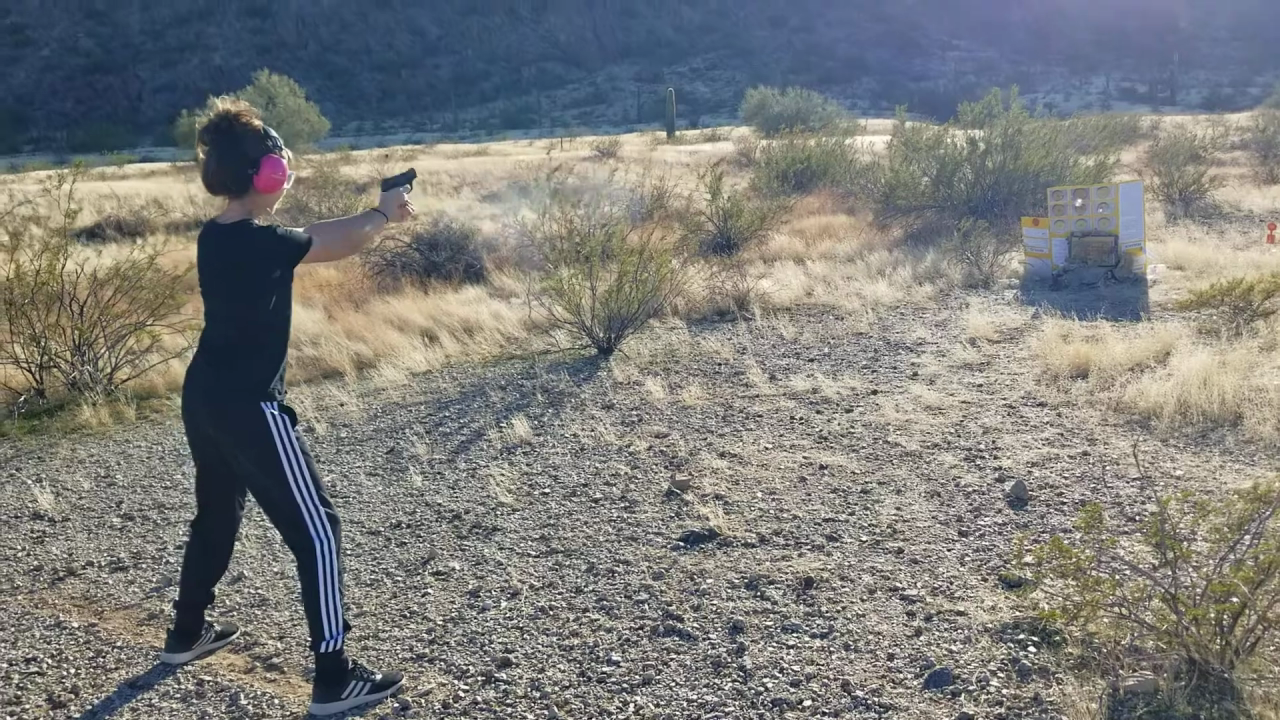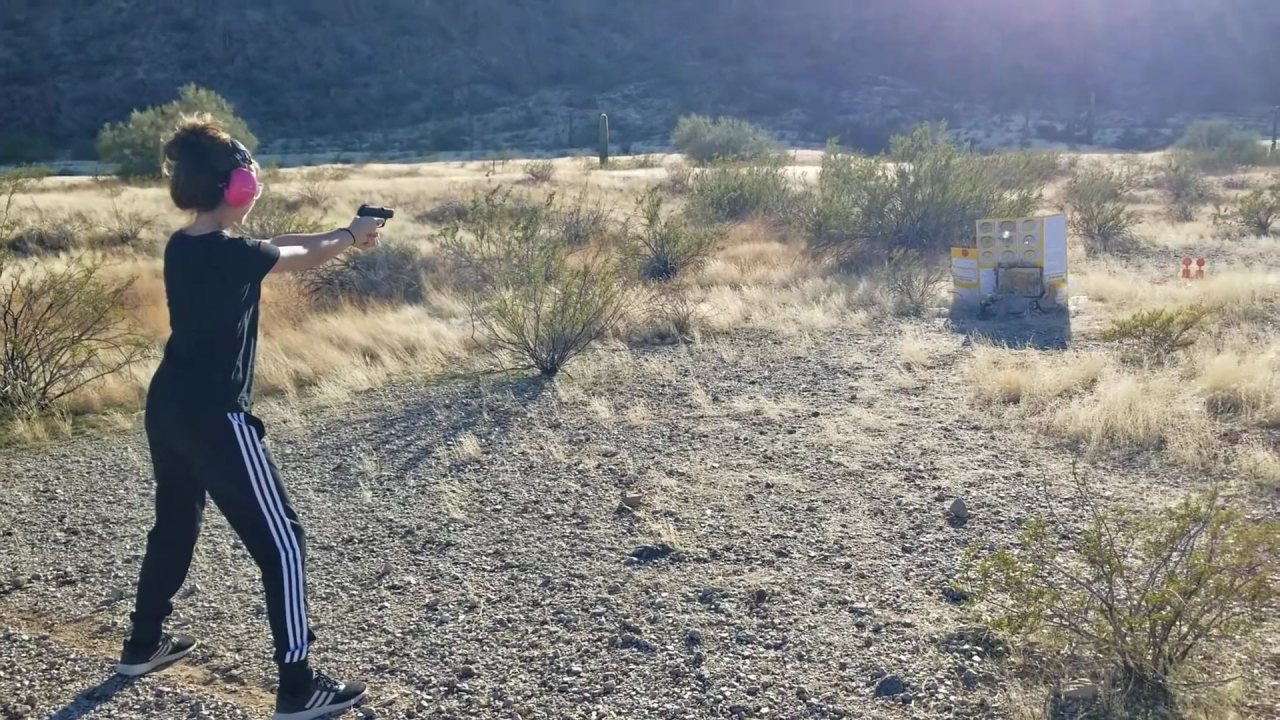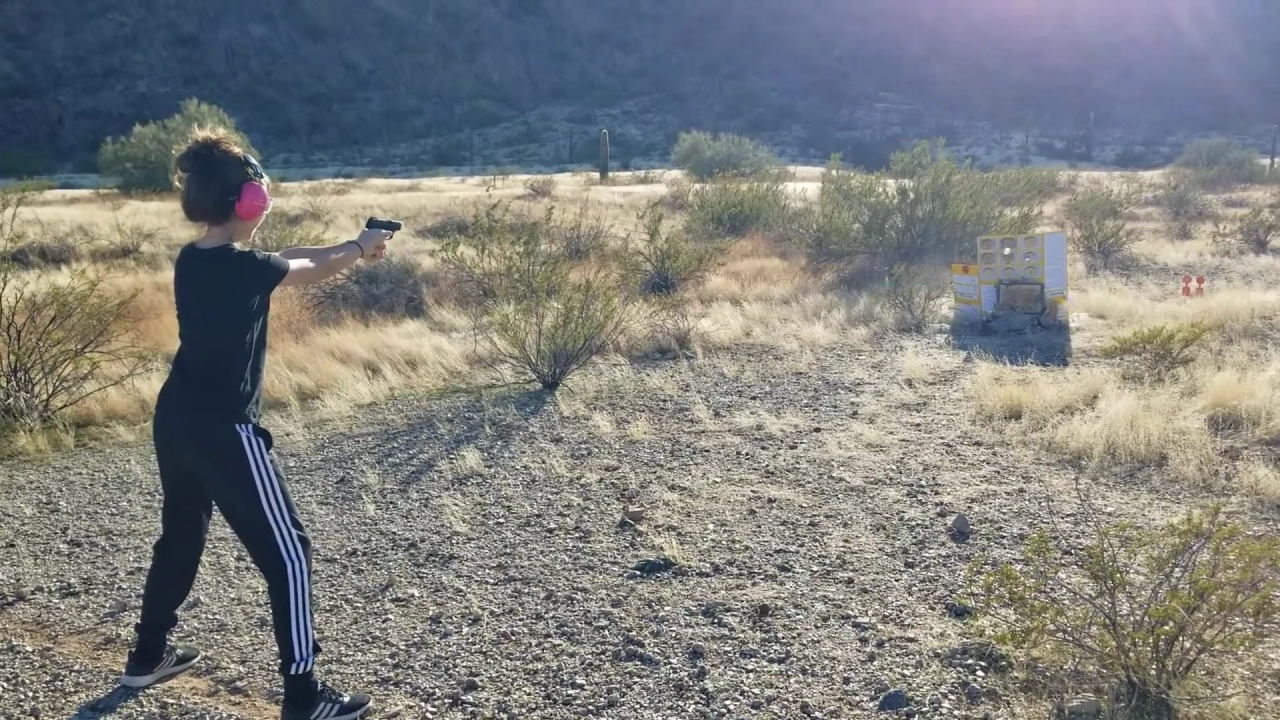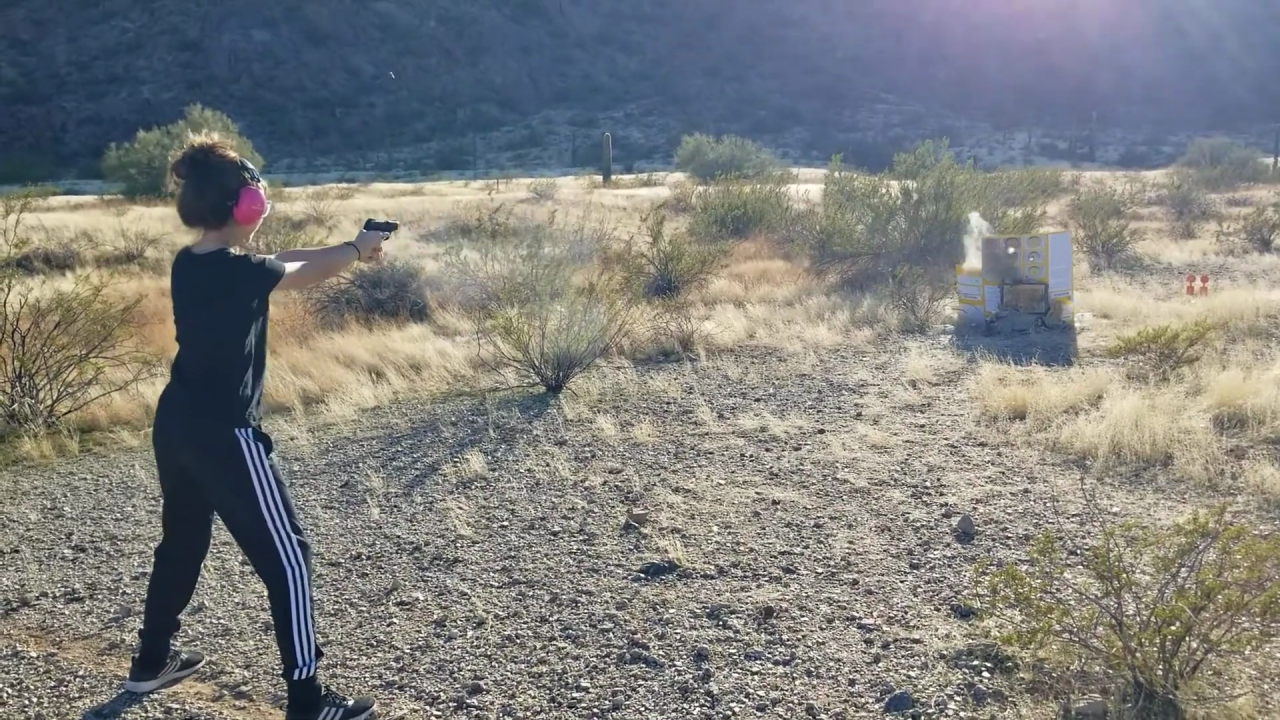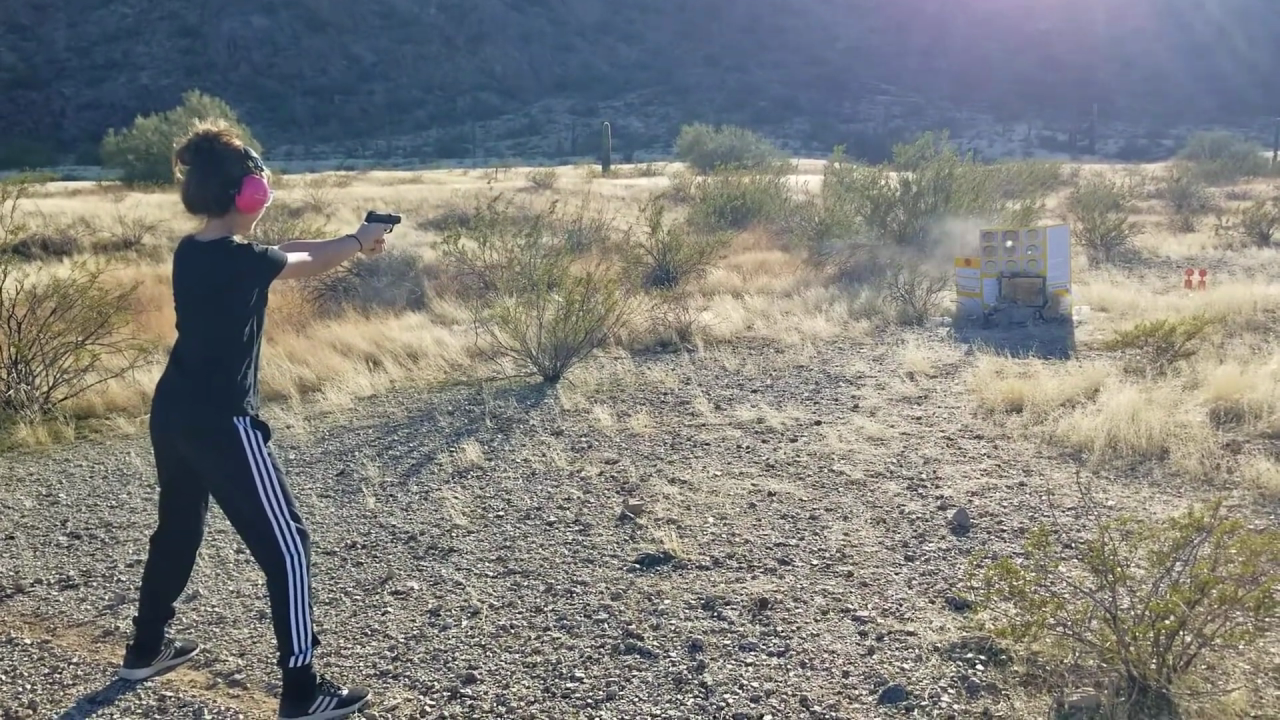
dt=1s
person 1, frame 1
left shoulder: (216, 236)
right shoulder: (262, 243)
left elbow: (313, 234)
right elbow: (337, 246)
left wrist: (373, 214)
right wrist: (384, 213)
left hip: (204, 397)
right hip: (248, 407)
left knee: (217, 513)
right knee: (316, 533)
left ankle: (187, 632)
person 1, frame 2
left shoulder: (182, 247)
right shoulder: (232, 255)
left elbow: (279, 245)
right elbow: (304, 256)
left wrist: (342, 234)
right wrist: (352, 235)
left hip: (168, 407)
right hip: (215, 418)
left knee: (175, 524)
right knee: (280, 543)
left ankle: (143, 644)
person 1, frame 3
left shoulder: (191, 260)
right shoulder: (243, 268)
left elbow: (292, 256)
right elbow: (312, 269)
left wrist: (350, 246)
right wrist: (361, 248)
left hip: (176, 419)
right hip: (224, 430)
left knee: (181, 536)
right knee: (287, 554)
left ankle: (148, 655)
person 1, frame 4
left shoulder: (188, 264)
right shoulder: (238, 272)
left elbow: (286, 262)
right elbow: (307, 273)
left wrist: (349, 248)
right wrist: (358, 250)
left hip: (175, 424)
right hip: (224, 435)
left knee: (182, 540)
right knee: (286, 561)
left ankle: (152, 660)
person 1, frame 5
left shoulder: (190, 251)
right shoulder: (240, 260)
left elbow: (287, 250)
right elbow: (308, 263)
left wrist: (348, 240)
right wrist: (360, 241)
left hip: (173, 412)
right hip: (221, 423)
left knee: (177, 528)
right knee: (286, 547)
left ankle: (145, 648)
